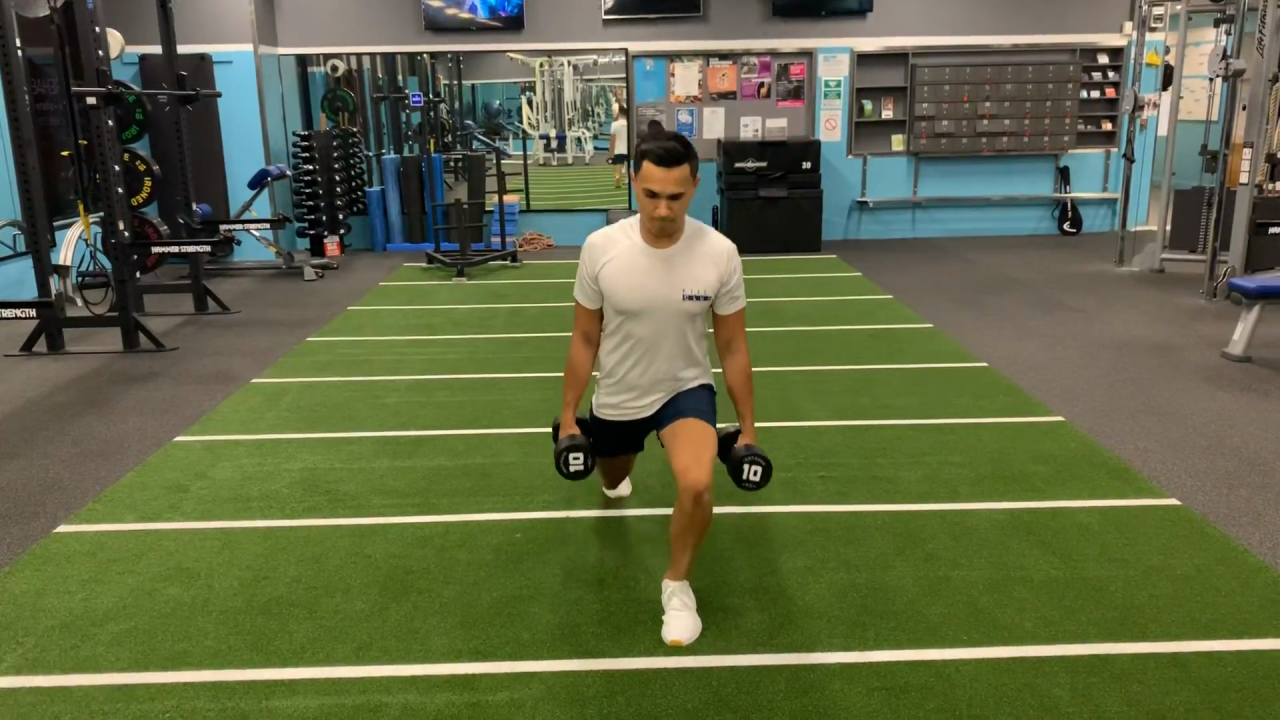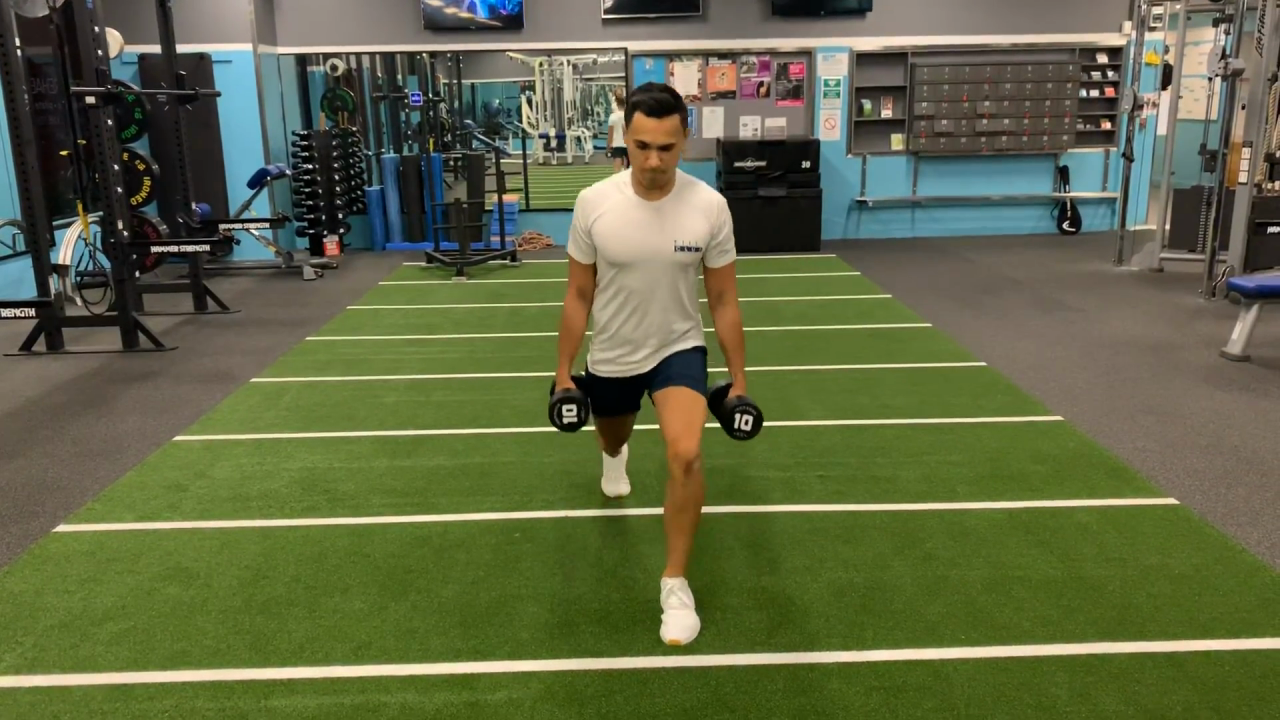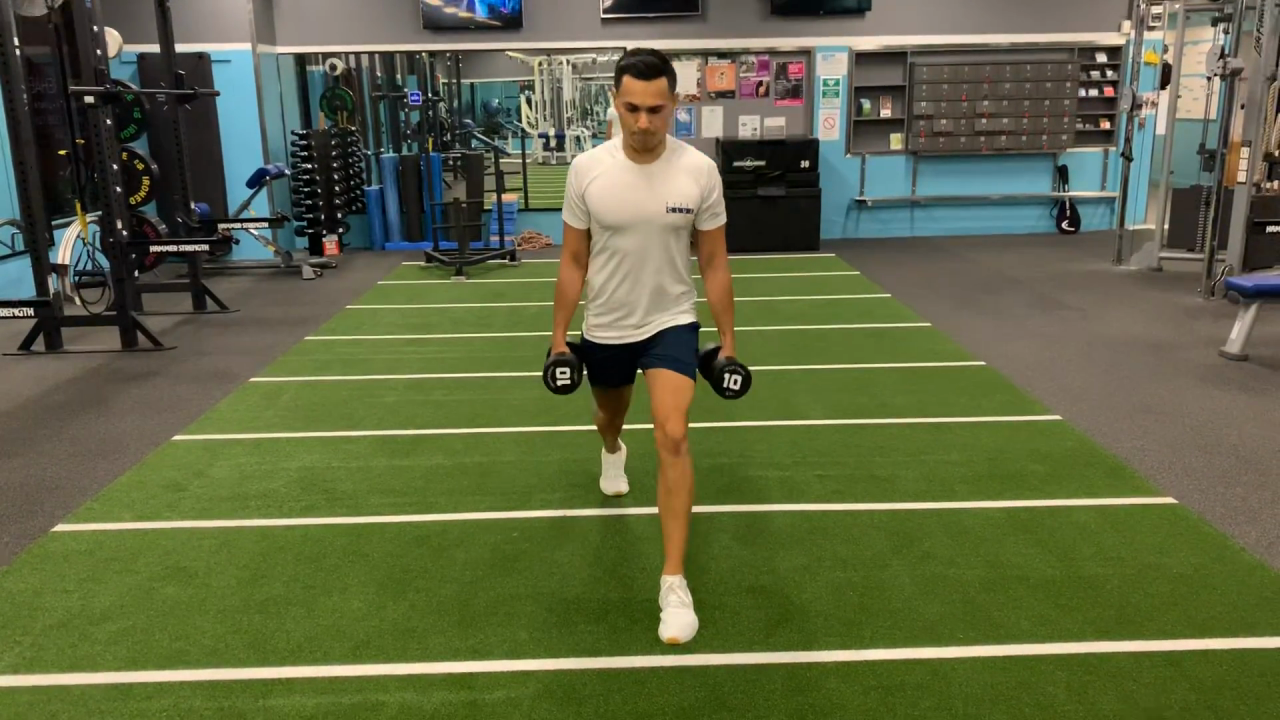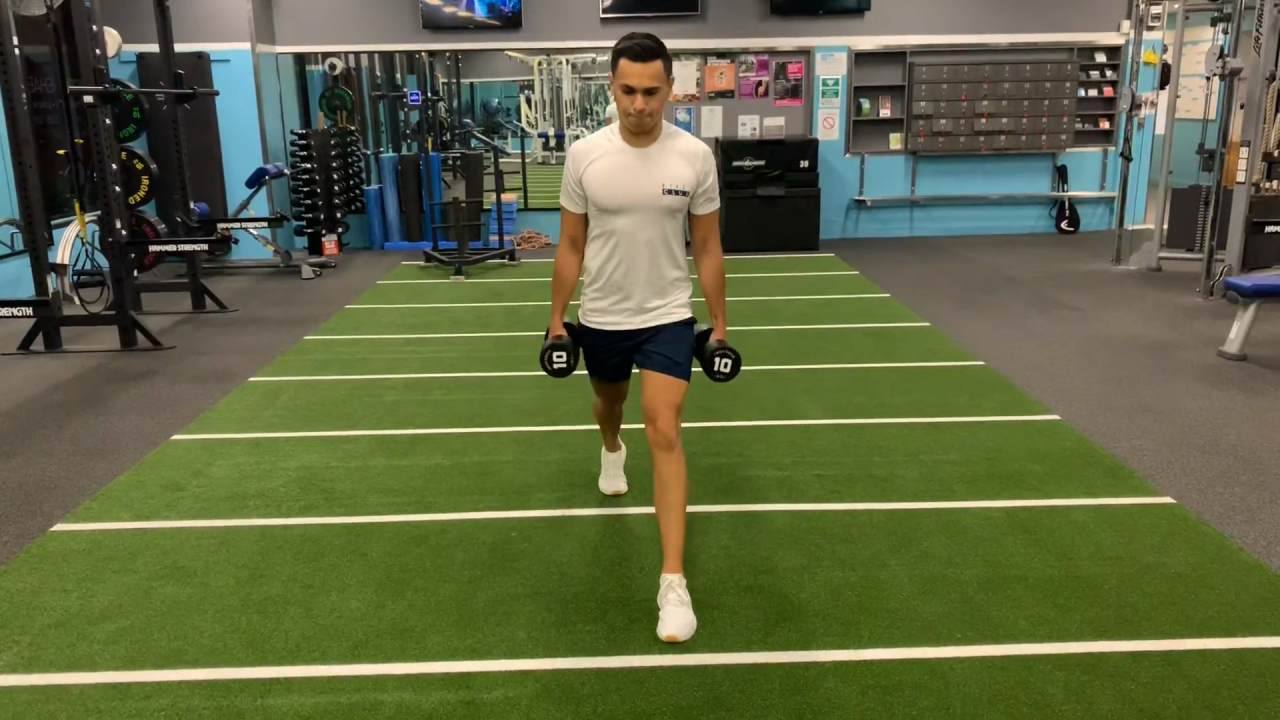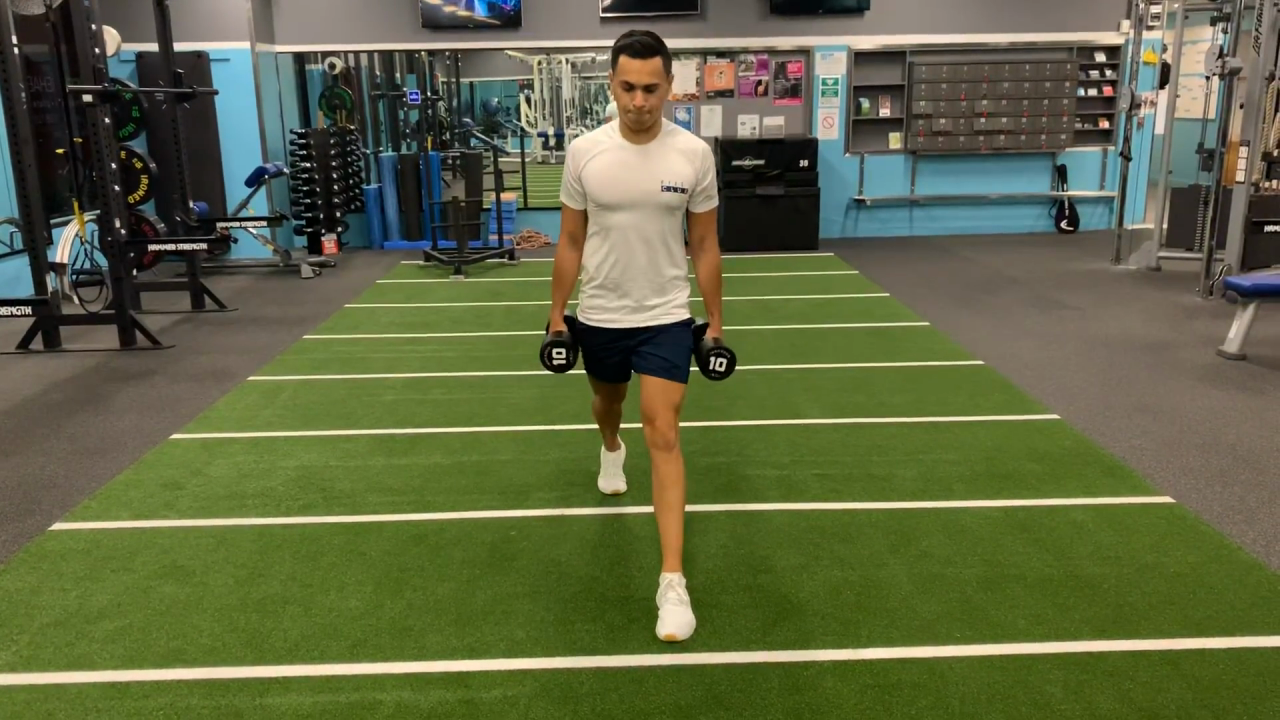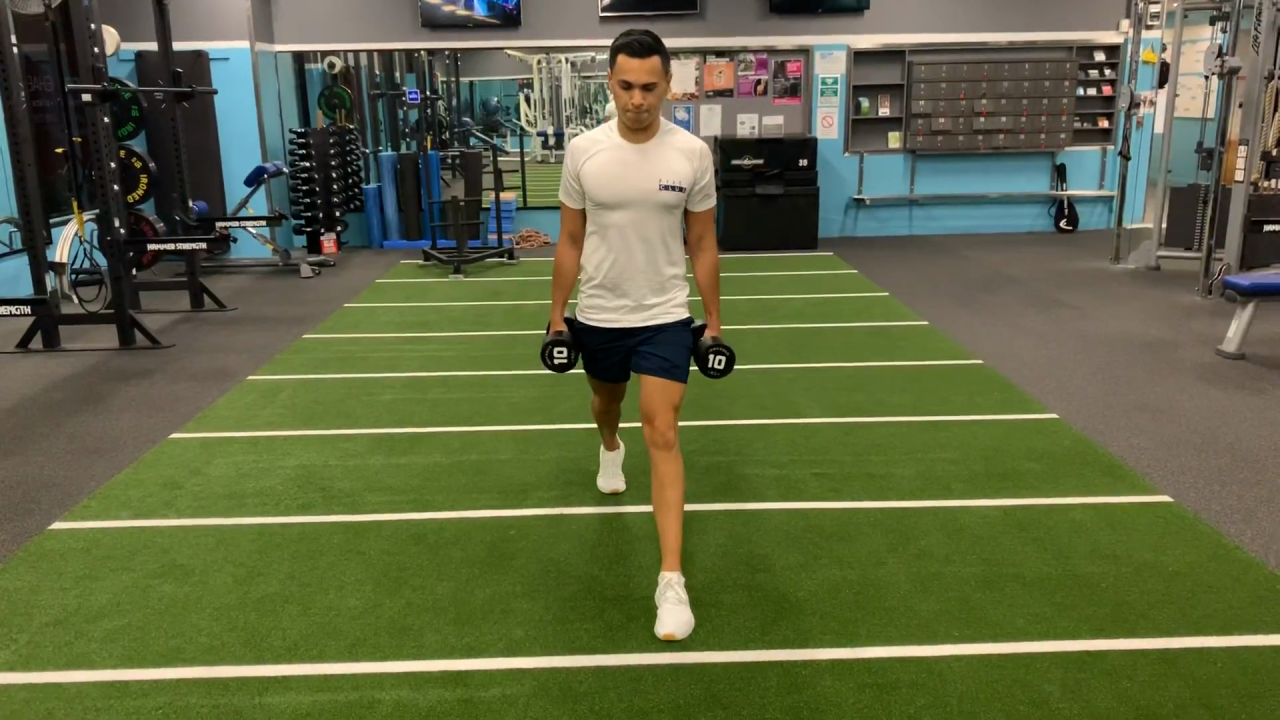
dt=0.2s
person 1, frame 1
left shoulder: (719, 253)
right shoulder: (600, 248)
left elbow: (734, 347)
right elbow: (584, 340)
left wrist: (747, 426)
right wrist: (568, 415)
left hip: (687, 388)
right hip: (617, 398)
left knee: (696, 485)
right knee: (613, 477)
left ankle: (676, 583)
right ankle: (618, 472)
person 1, frame 2
left shoulder: (709, 206)
right shoulder: (594, 203)
left elbow: (724, 300)
right elbow: (579, 295)
left wrist: (738, 377)
right wrist: (563, 370)
left hip: (679, 349)
right hip: (611, 358)
left knee: (684, 454)
right knee: (612, 437)
left ankle: (674, 582)
right ankle: (614, 455)
person 1, frame 3
left shoulder: (699, 170)
right shoulder: (587, 169)
left elbow: (715, 264)
right elbow: (574, 262)
left wrist: (728, 340)
right wrist: (558, 336)
left hip: (672, 323)
right hip: (605, 329)
left knee: (671, 438)
right knee: (609, 413)
left ankle: (673, 580)
right ankle: (612, 449)
person 1, frame 4
left shoulder: (694, 155)
right shoulder: (585, 153)
left elbow: (708, 248)
right elbow: (571, 245)
left wrist: (719, 323)
right wrist: (556, 318)
left hip: (668, 318)
right hip: (601, 318)
left knee: (664, 436)
right knee: (608, 403)
left ankle: (673, 580)
right ankle: (611, 450)
person 1, frame 5
left shoulder: (694, 153)
right shoulder: (584, 151)
left elbow: (705, 246)
right elbow: (571, 242)
left wrist: (715, 321)
right wrist: (556, 314)
left hip: (667, 317)
right hip: (600, 316)
left knee: (662, 437)
right knee: (607, 402)
left ankle: (673, 581)
right ankle: (610, 450)
person 1, frame 6
left shoulder: (692, 152)
right shoulder: (583, 150)
left elbow: (703, 246)
right elbow: (570, 242)
left wrist: (714, 320)
right wrist: (556, 313)
left hip: (666, 317)
right hip: (599, 316)
left knee: (662, 436)
right knee: (606, 401)
left ankle: (672, 580)
right ankle: (609, 448)
